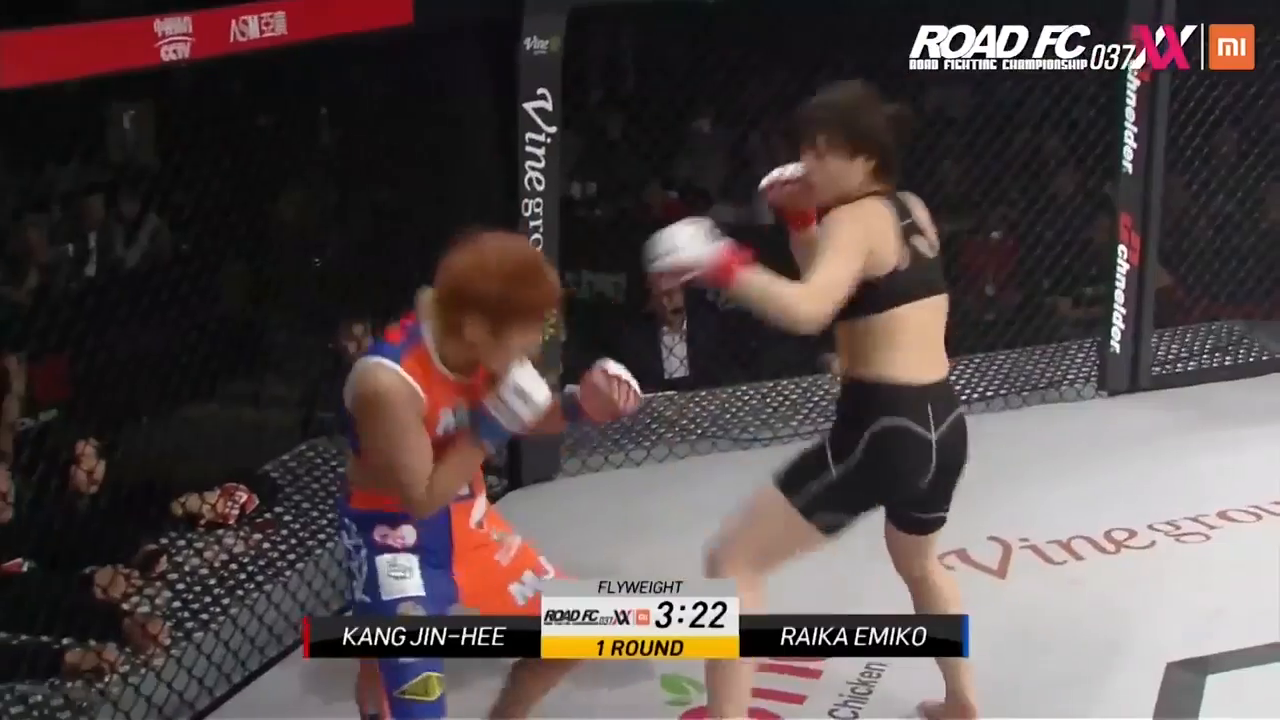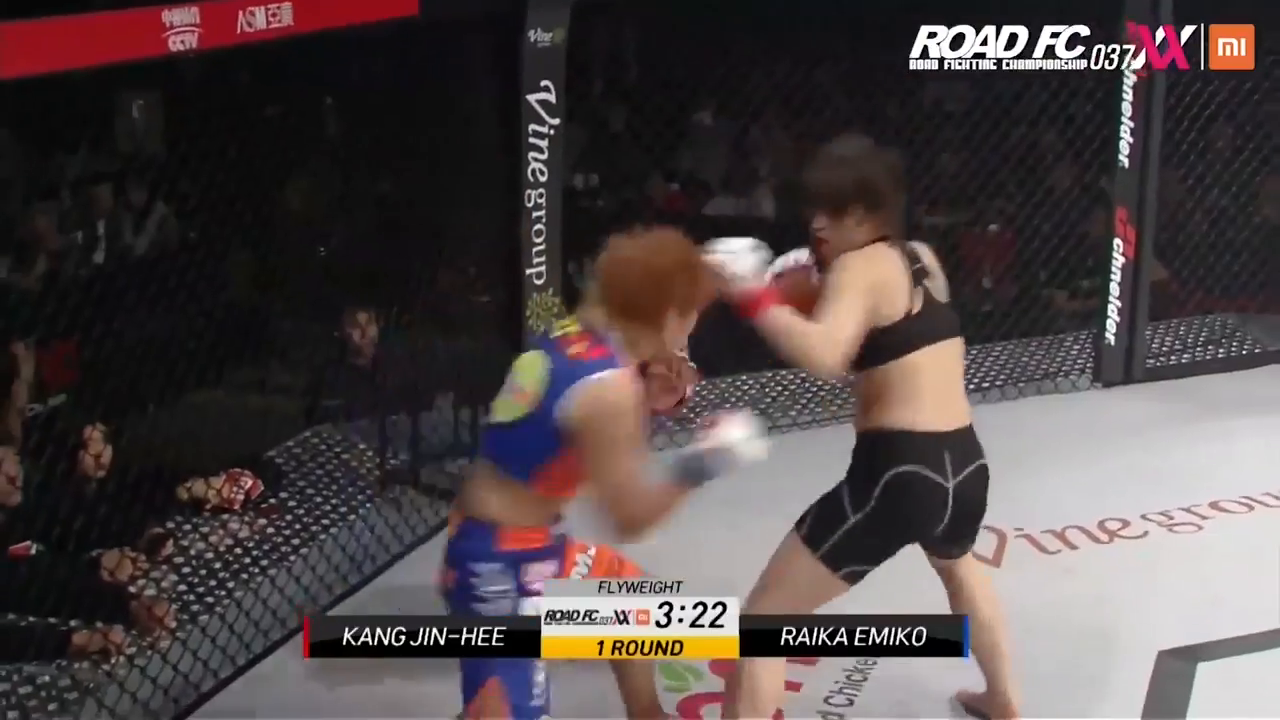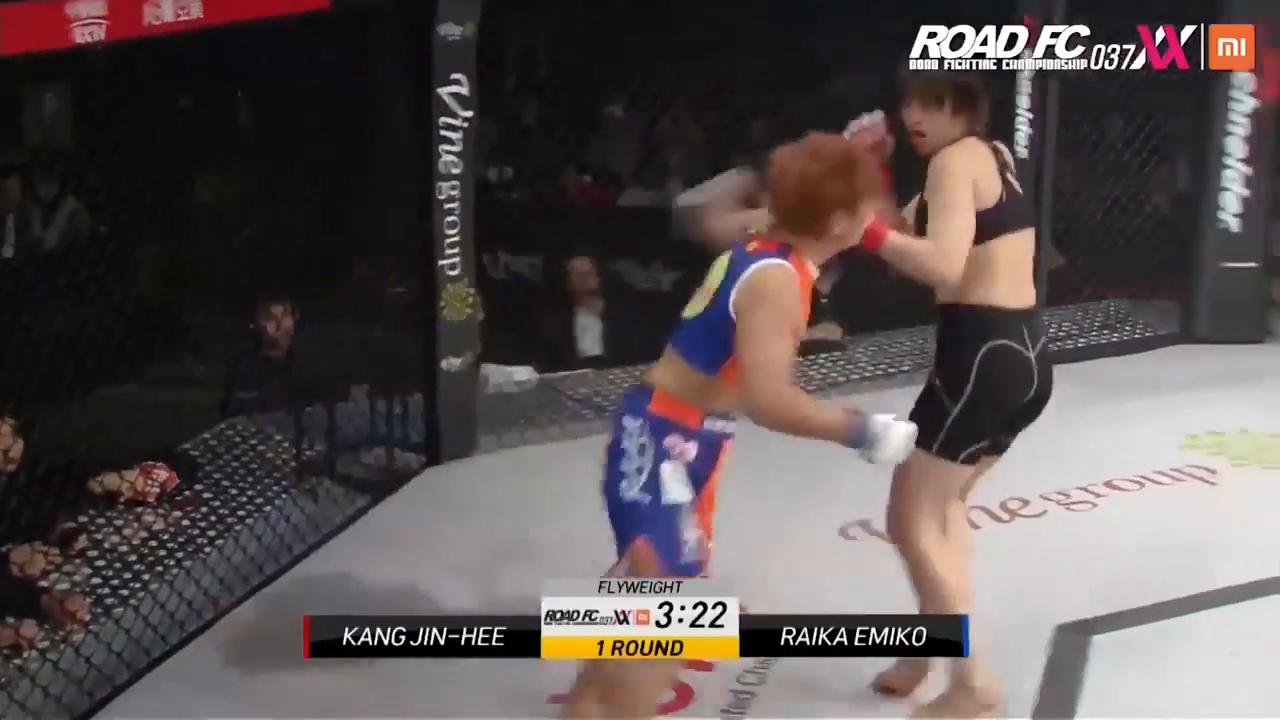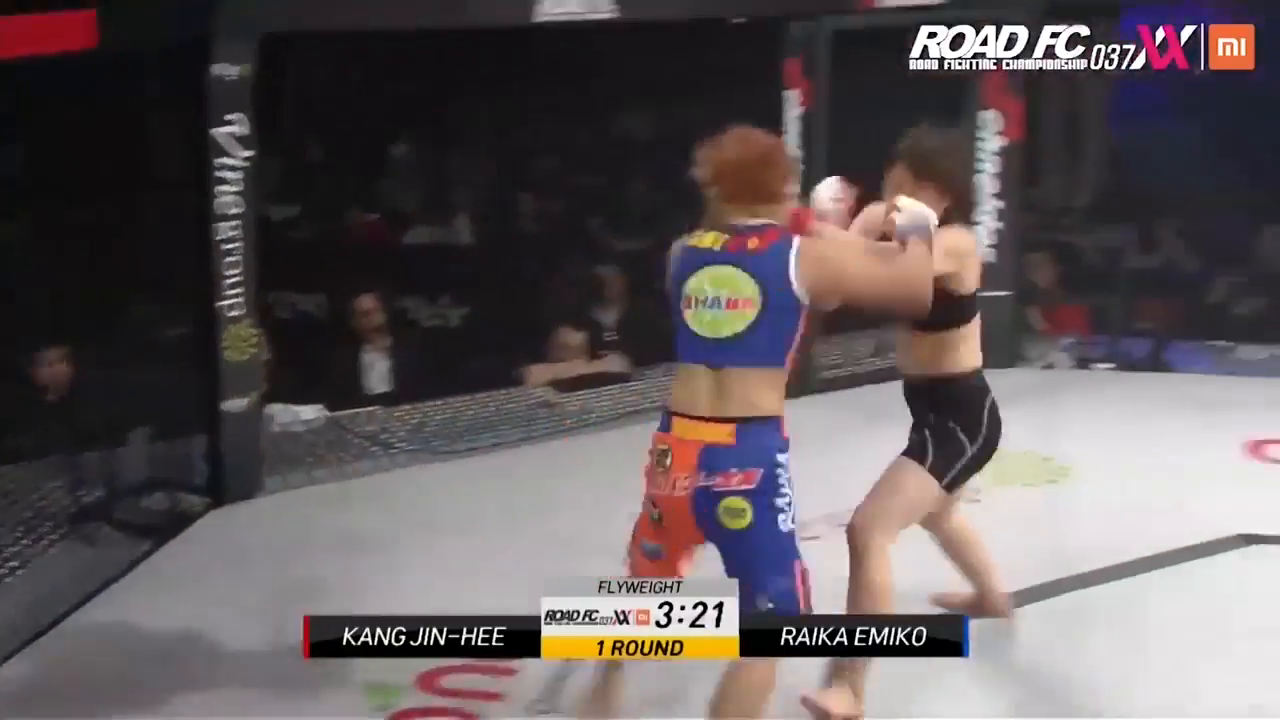
dt=0.3s
person 1, frame 1
left shoulder: (853, 219)
right shoulder: (907, 208)
left elbow: (805, 311)
left wrist: (720, 266)
right wrist: (799, 220)
left hip: (880, 434)
right hip: (940, 430)
left knee: (732, 565)
right knee: (918, 562)
person 1, frame 2
left shoulder: (864, 268)
right shoulder: (920, 259)
left elbow: (818, 358)
left wrist: (754, 295)
left hip: (892, 481)
right hip: (967, 473)
left knee: (763, 618)
right knee: (959, 566)
person 1, frame 3
left shoulder: (956, 162)
right shoulder: (990, 158)
left elbow: (943, 267)
right elbow: (916, 233)
left wrist: (866, 233)
left hip: (984, 358)
right hip: (1026, 358)
left knee: (911, 521)
right knee: (941, 505)
right ankle: (925, 656)
person 1, frame 4
left shoulder: (956, 242)
right shoulder: (890, 224)
left hip: (962, 413)
right hip: (937, 404)
left knee: (867, 532)
right knee: (928, 505)
right ankle: (991, 595)
person 2, frame 1
left shoulder: (484, 340)
right shoulder: (388, 380)
left elbow: (528, 420)
right elbow: (421, 496)
left wrist: (582, 406)
right wrist: (489, 431)
left hip: (464, 516)
right hip: (392, 532)
person 2, frame 2
left shoulder: (564, 343)
right shoulder: (609, 391)
right elbow: (627, 520)
right wrist: (695, 469)
left hip: (532, 547)
right hip: (500, 564)
person 2, frame 3
left shoulder: (765, 251)
right shoulder: (776, 281)
right elbow: (766, 401)
right wrist: (860, 430)
left hip: (683, 444)
right hip: (658, 446)
person 2, frame 4
left shoulder: (685, 253)
right shoulder: (806, 254)
right elbow: (915, 288)
right wrist: (917, 243)
left hip: (674, 452)
right hip: (750, 459)
left knee: (650, 575)
